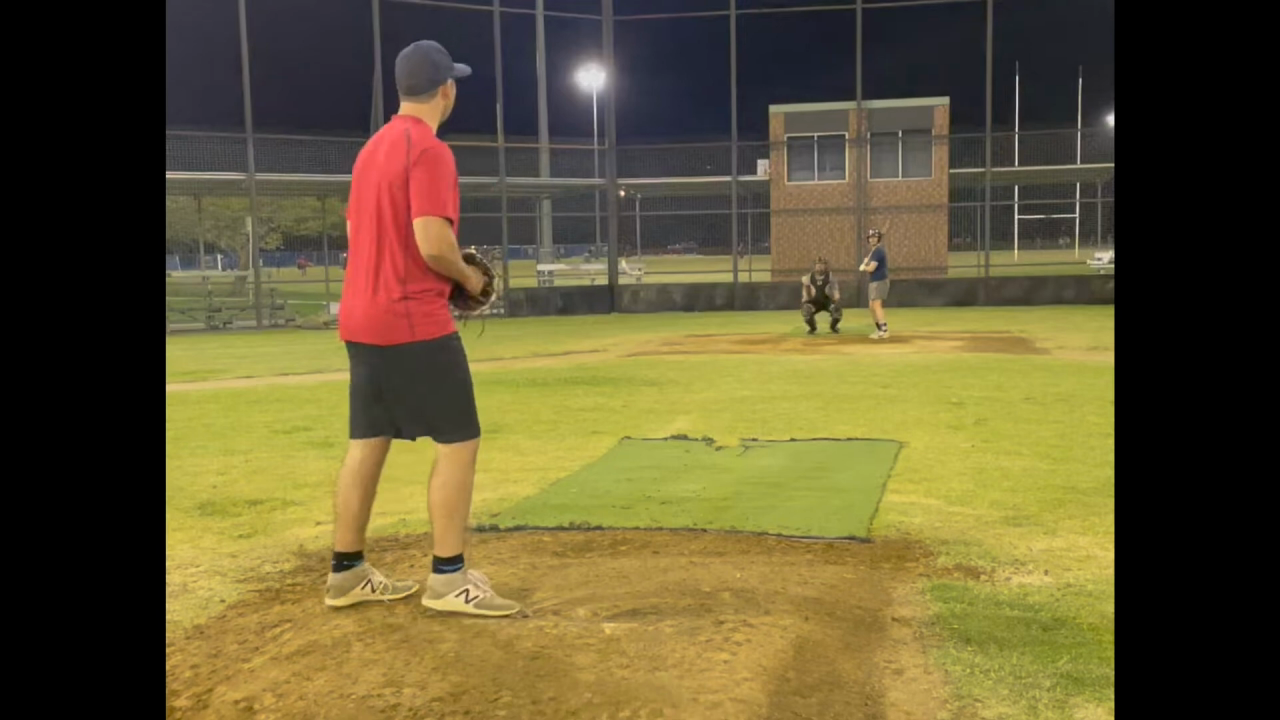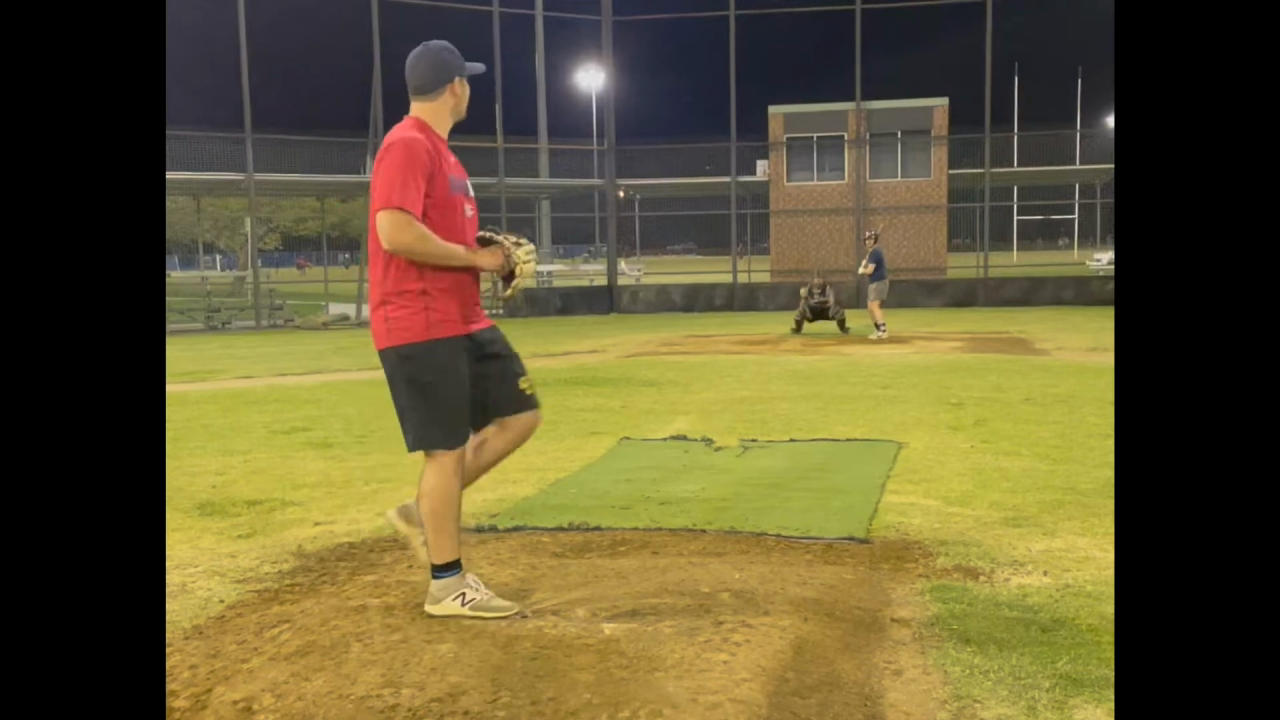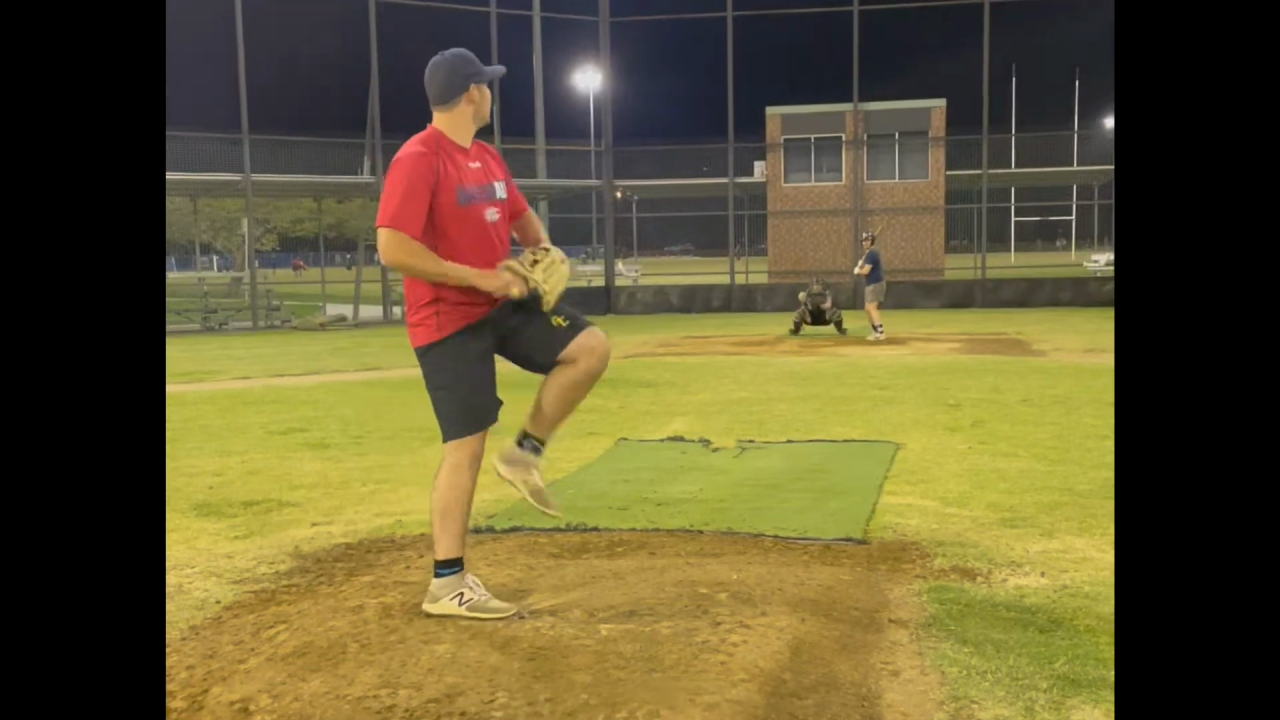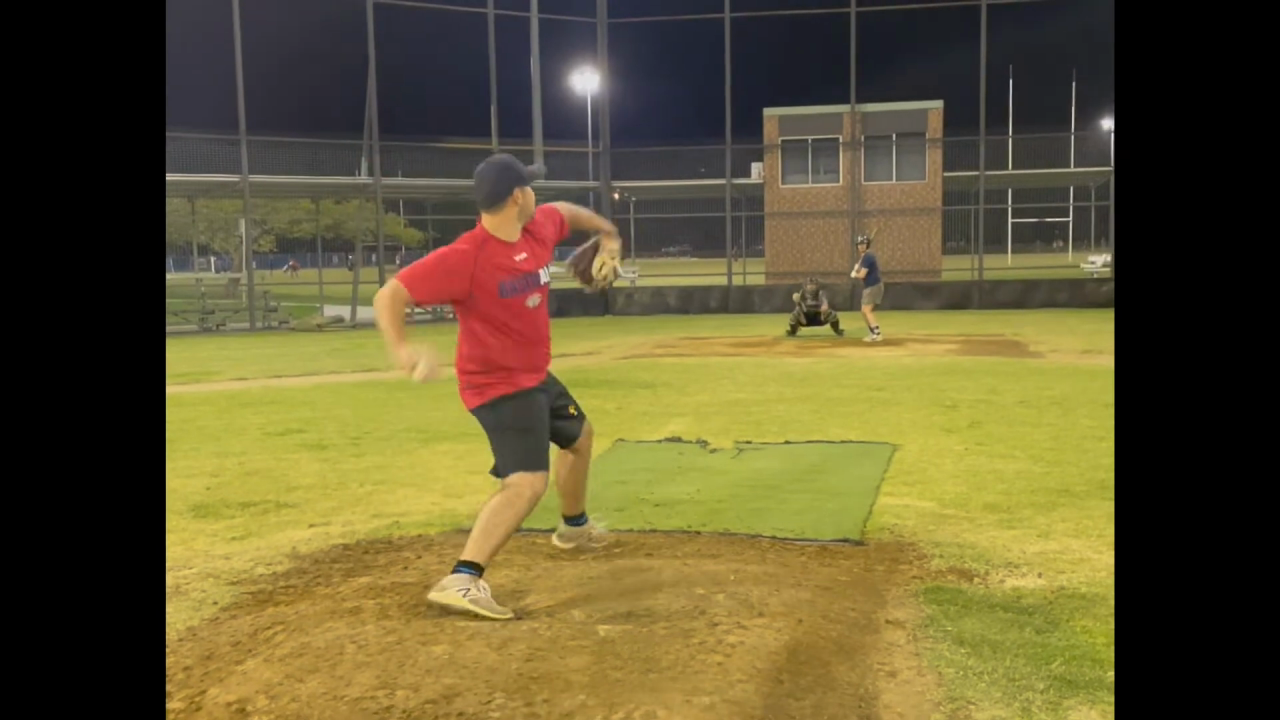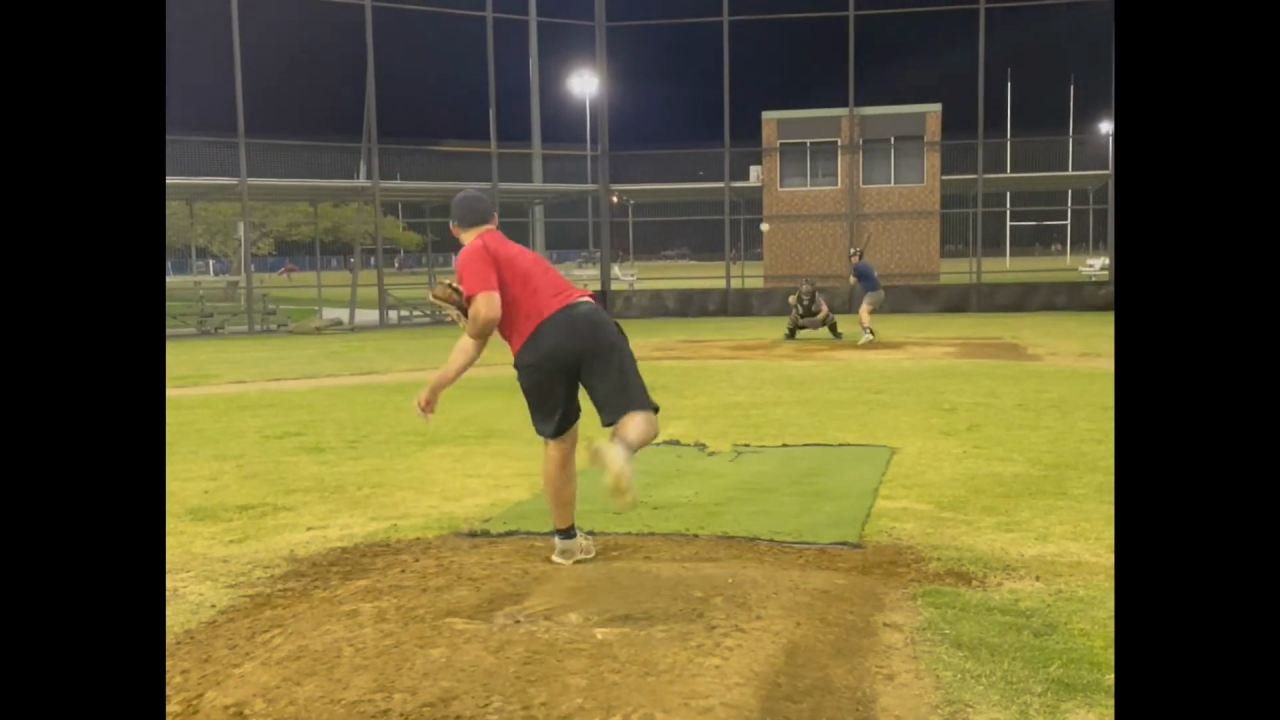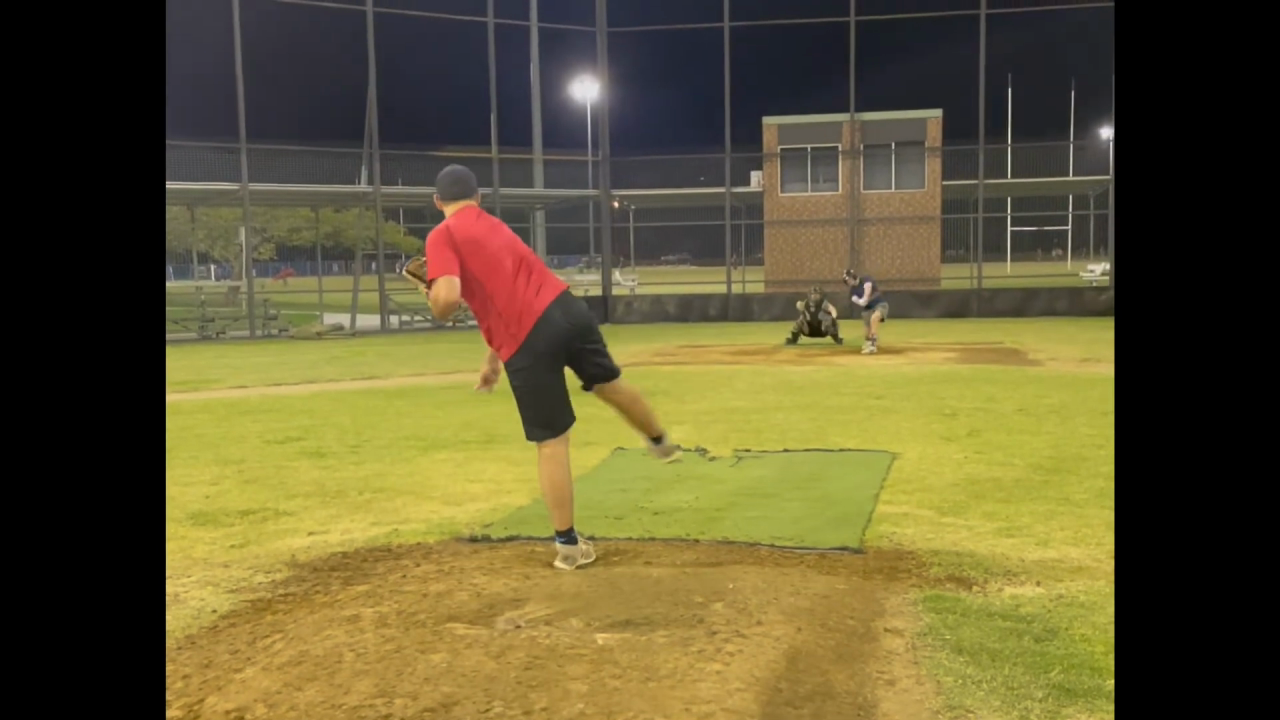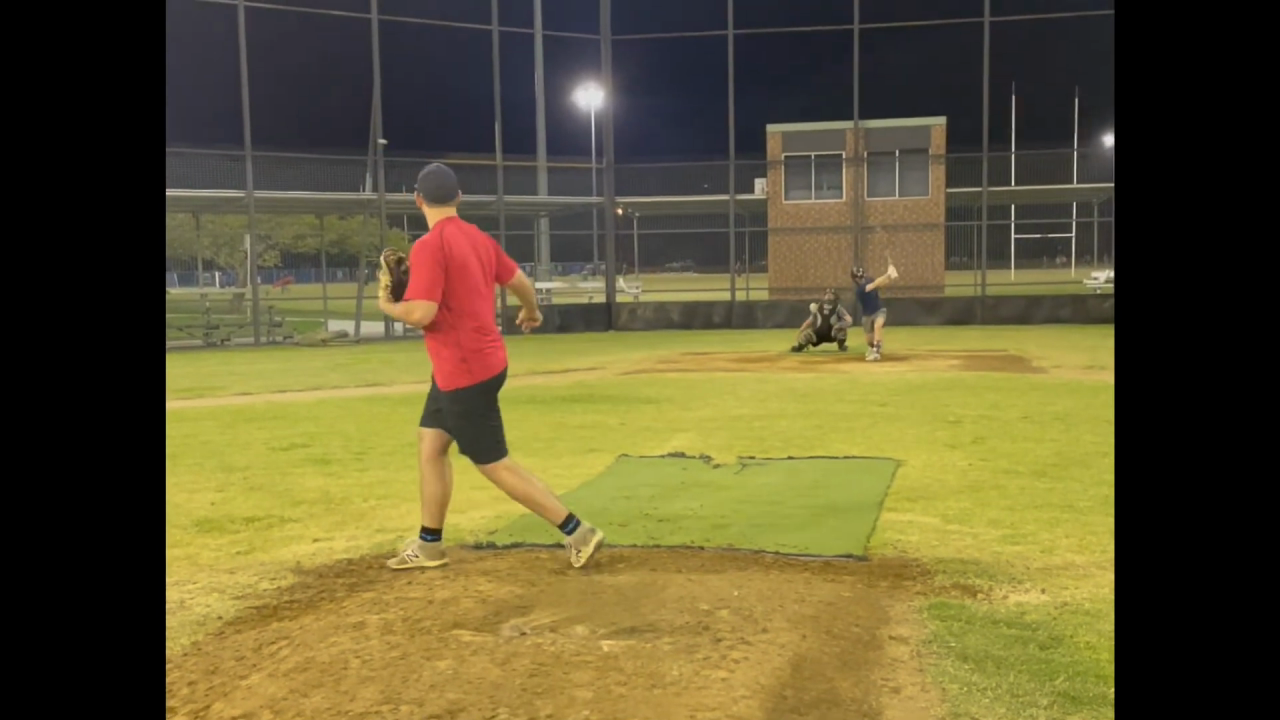
dt=0.4s
person 1, frame 1
left shoulder: (375, 147)
right shoulder: (430, 151)
right elbow: (434, 244)
right wrist: (468, 277)
left hip: (365, 319)
right hip: (414, 321)
left knee: (367, 443)
right knee: (458, 442)
left ankle: (346, 573)
right ankle: (448, 578)
person 1, frame 2
left shoulder: (440, 150)
right shoulder: (406, 146)
right elbow: (394, 235)
left wrist: (487, 253)
right wrist: (473, 259)
left hip: (463, 321)
right hip: (419, 325)
left knee: (521, 418)
right knee: (446, 450)
left ankle: (422, 511)
right ankle: (446, 584)
person 1, frame 3
left shoulder: (489, 158)
right shoulder: (417, 160)
left elbow: (523, 219)
right elbow: (392, 250)
right wrist: (479, 277)
left hip: (503, 303)
right hip: (448, 321)
left knee: (591, 349)
right knee: (467, 443)
left ankle: (525, 451)
right ankle: (447, 584)
person 1, frame 4
left shoulder: (541, 229)
right shoulder: (462, 258)
left elbow: (564, 209)
right elbow: (387, 297)
left wrist: (602, 229)
right wrist: (402, 349)
left hip: (536, 379)
right hip: (498, 389)
left knee: (580, 436)
right knee: (527, 481)
left ankle: (574, 527)
right ankle: (461, 579)
person 1, frame 5
left shoulder: (470, 255)
right shoulder: (510, 249)
left elbow: (486, 315)
left wrist: (469, 324)
right wrist: (436, 385)
left hip: (539, 345)
right hip: (586, 323)
left knee: (559, 440)
right knee: (640, 422)
left ankle: (566, 539)
right ankle: (618, 448)
person 1, frame 6
left shoulder: (443, 235)
right shoulder: (496, 225)
left elbow: (446, 297)
left wrist: (439, 311)
right wrist: (493, 360)
left hip: (527, 342)
right hip: (566, 311)
left knee: (551, 444)
right knee: (607, 381)
left ankle: (569, 544)
right ankle: (661, 442)
person 1, frame 7
left shoulder: (428, 247)
right shoulder: (481, 240)
left elbow: (422, 314)
right elbow: (522, 284)
left wrist: (388, 306)
right wrist: (531, 310)
left hip: (464, 373)
right hip: (481, 363)
left knee: (495, 465)
right knee: (430, 444)
left ankle: (577, 532)
right ankle: (428, 543)
